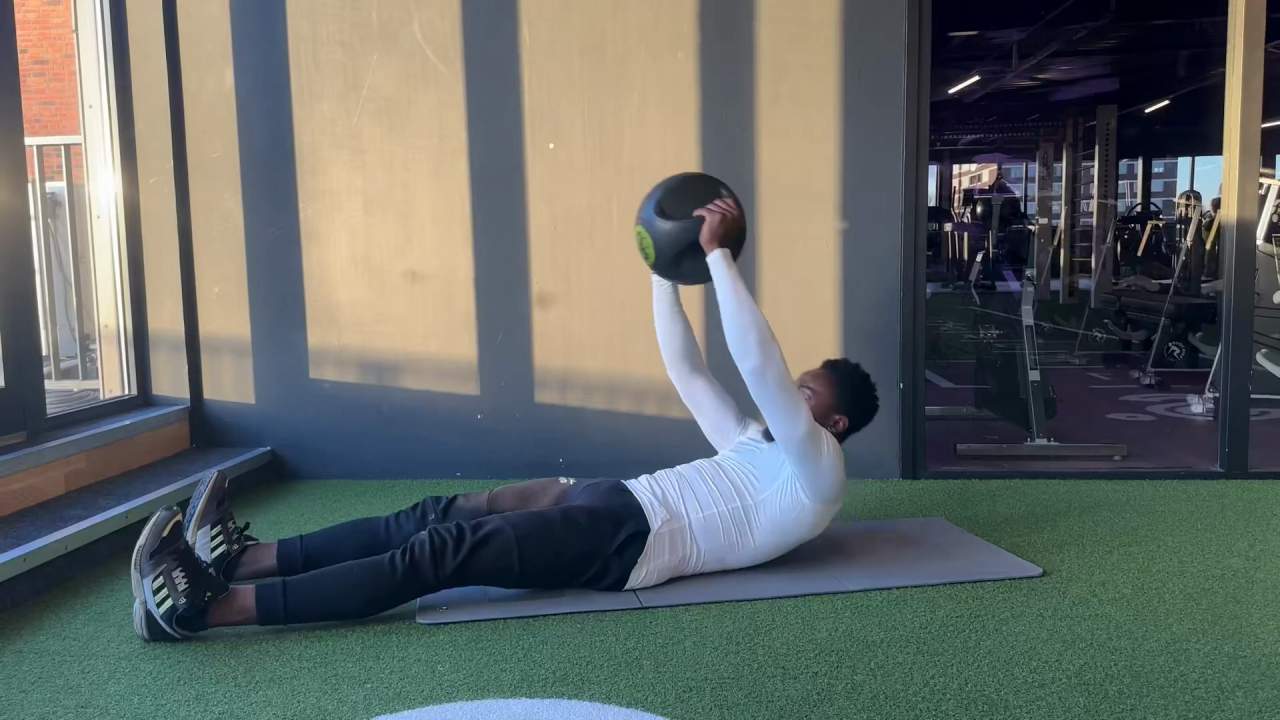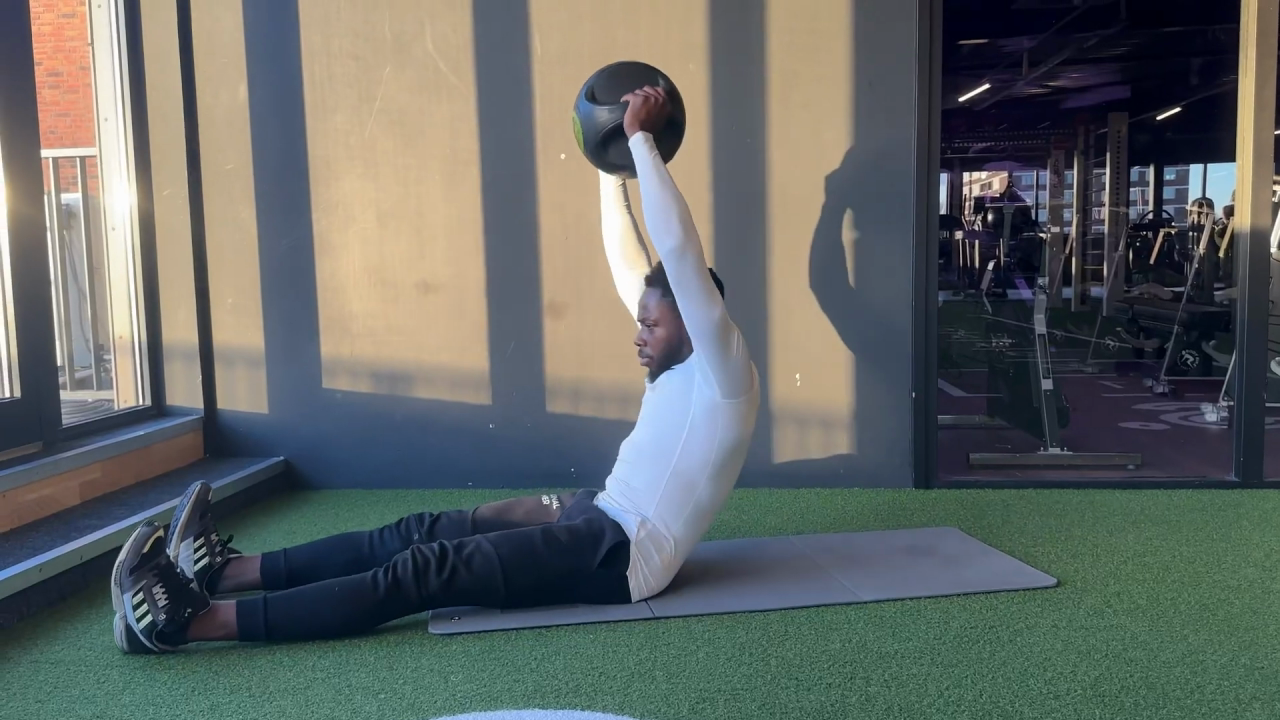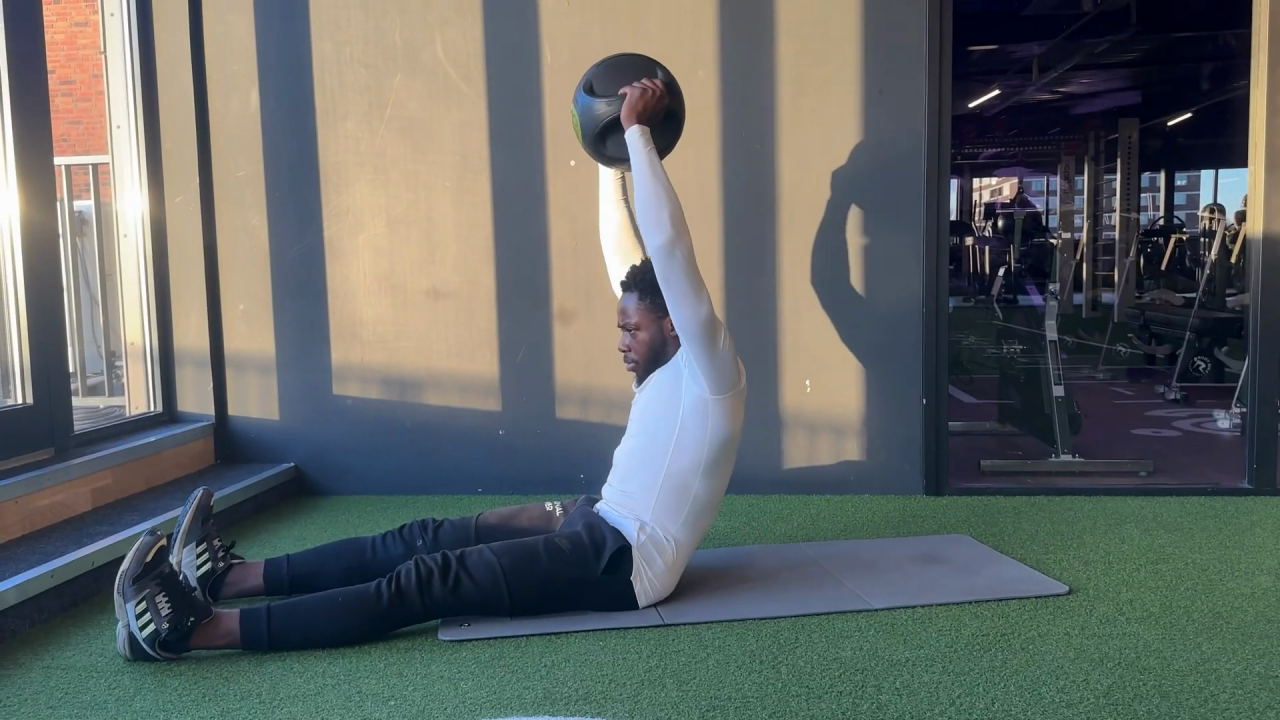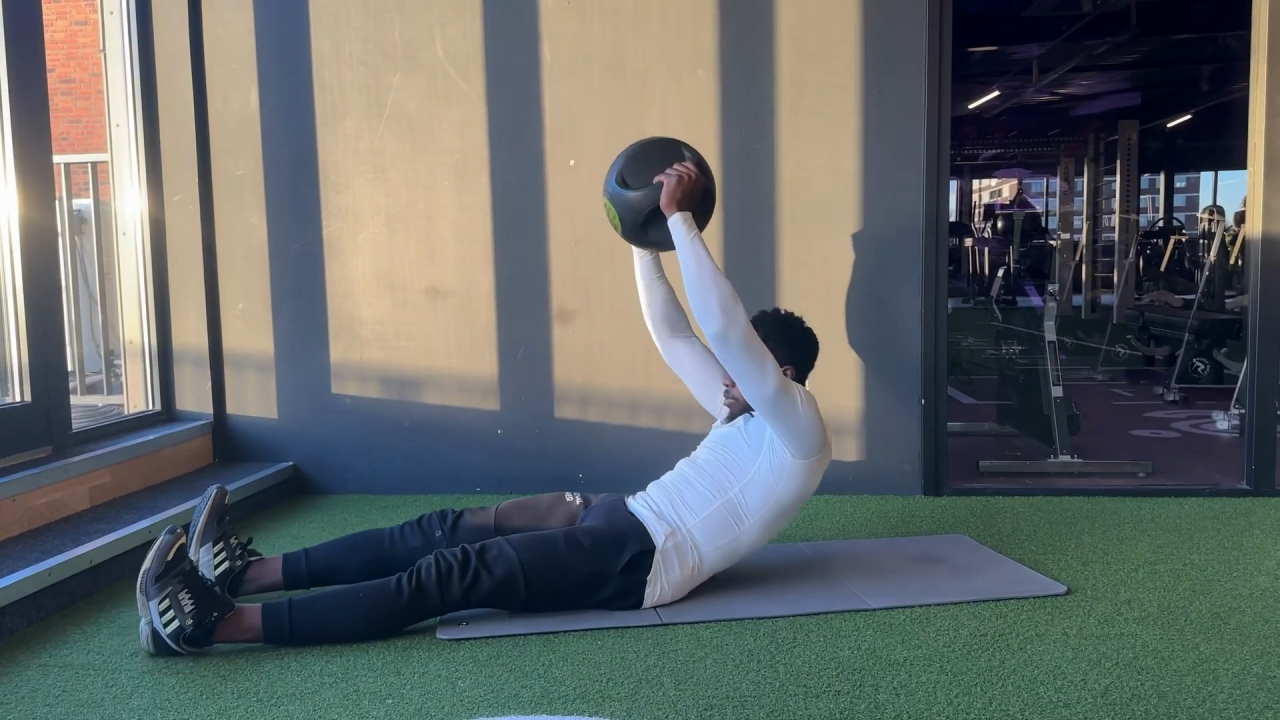
dt=0.7s
person 1, frame 1
left shoulder: (818, 478)
right shoulder: (758, 447)
left elbow: (761, 372)
right elbow: (686, 371)
left wrist: (719, 255)
right wrist: (669, 268)
left hip: (625, 538)
right hip: (616, 501)
left knee: (443, 551)
right knee: (433, 518)
left ankle: (214, 605)
right ankle: (243, 554)
person 1, frame 2
left shoulder: (725, 373)
right shoulder: (682, 364)
left elbow: (682, 255)
right elbow: (630, 263)
left wrist: (641, 137)
right wrist: (611, 169)
left hip: (621, 555)
right hip: (598, 516)
left knee: (427, 571)
right knee: (422, 533)
right ankle: (227, 569)
person 1, frame 3
left shoulder: (710, 367)
right shoulder: (671, 366)
left elbow: (669, 248)
right elbow: (627, 257)
left wrist: (637, 132)
right wrist: (612, 159)
left hip: (625, 563)
right hip: (600, 523)
left knee: (430, 580)
right knee: (425, 540)
right ankle: (231, 576)
person 1, frame 4
left shoulder: (799, 430)
right shoulder: (746, 412)
left elbow: (726, 333)
right elbow: (674, 336)
left wrist: (680, 219)
right wrist: (644, 237)
left hip: (638, 560)
right hip: (616, 517)
left knee: (451, 574)
right knee: (441, 529)
left ankle: (220, 622)
right ankle: (250, 569)
